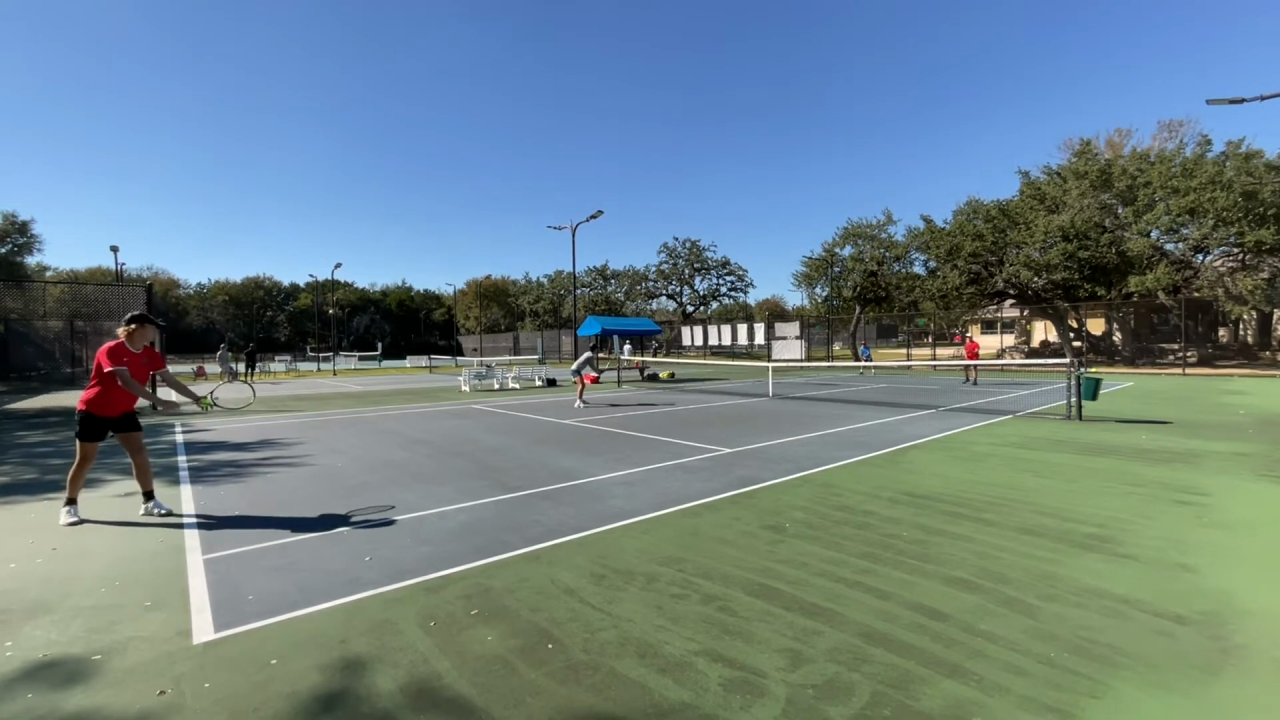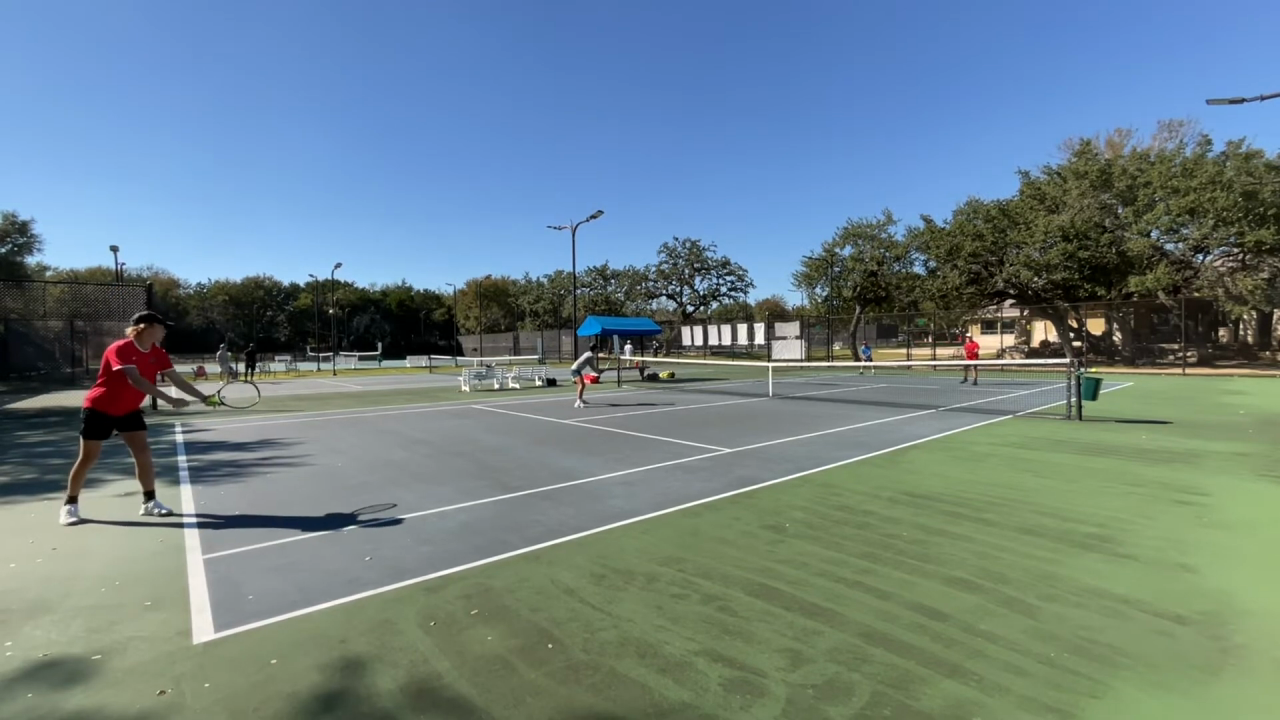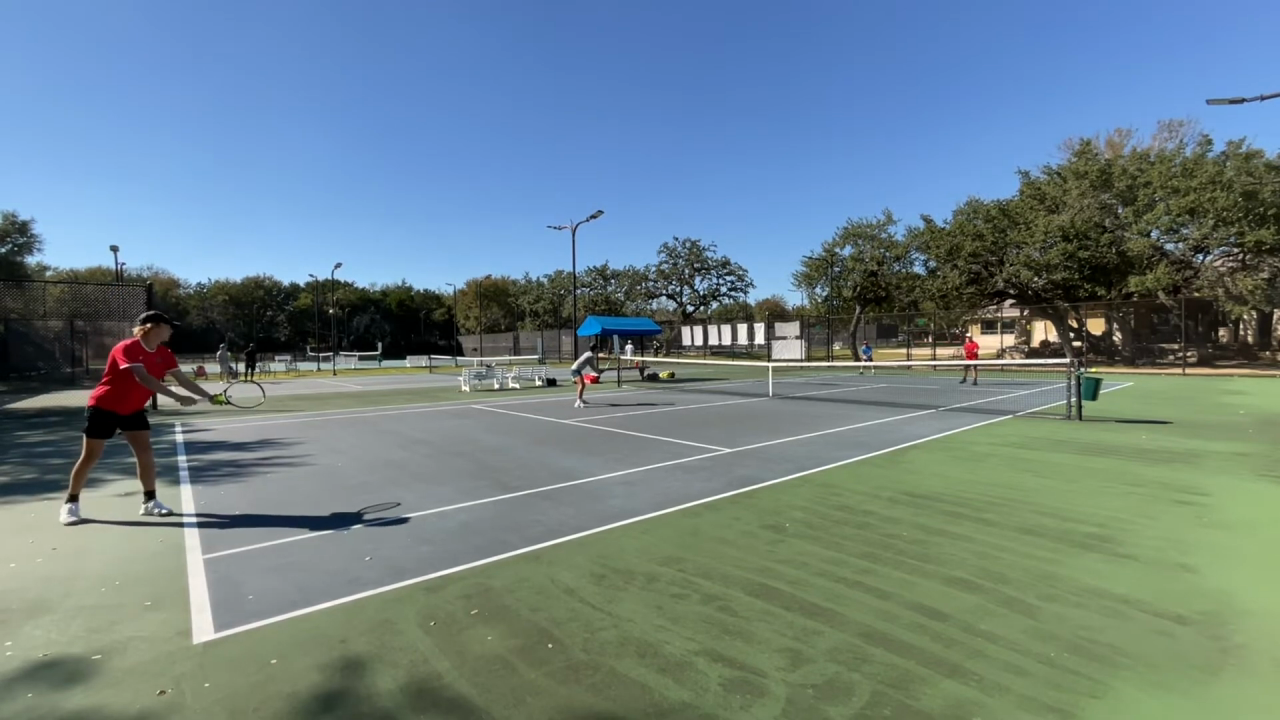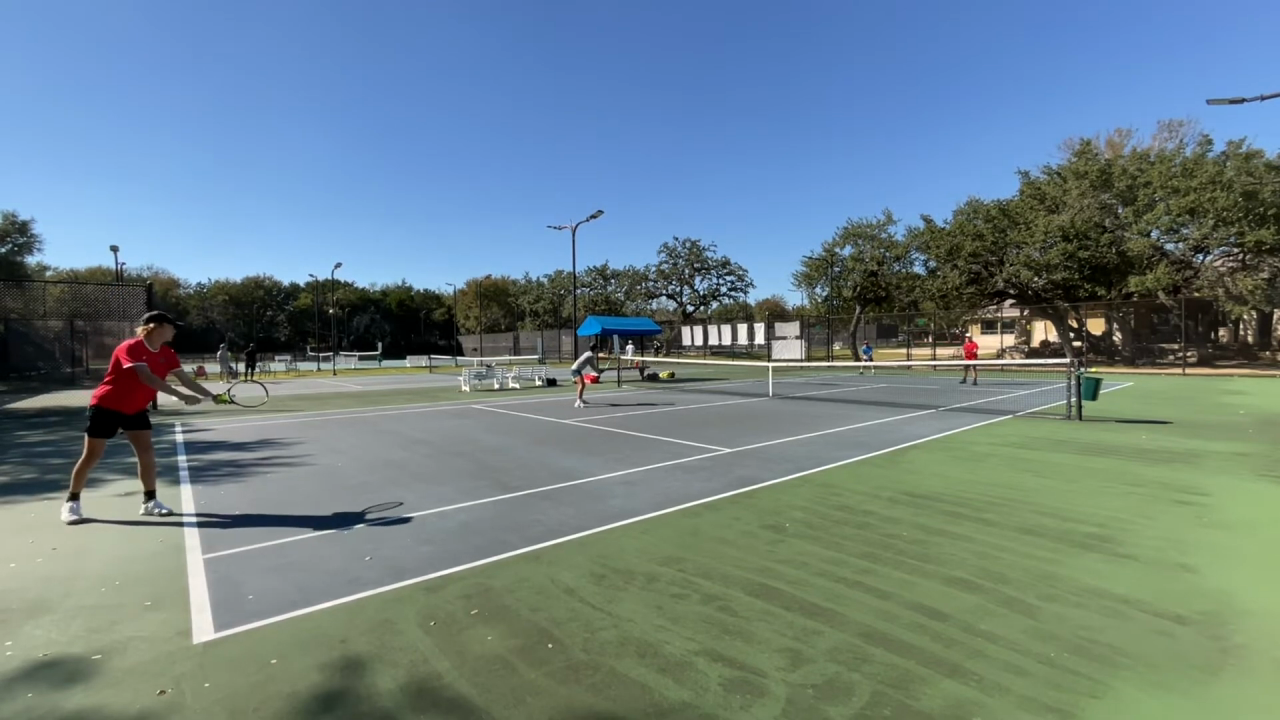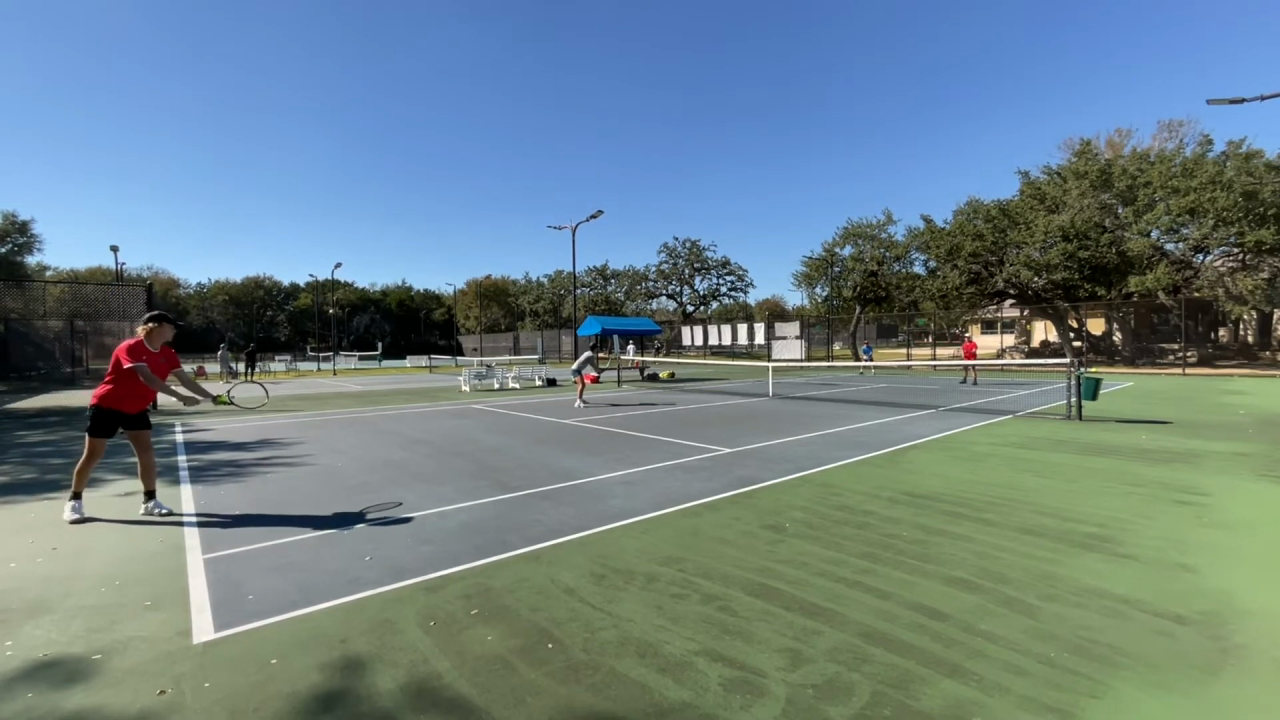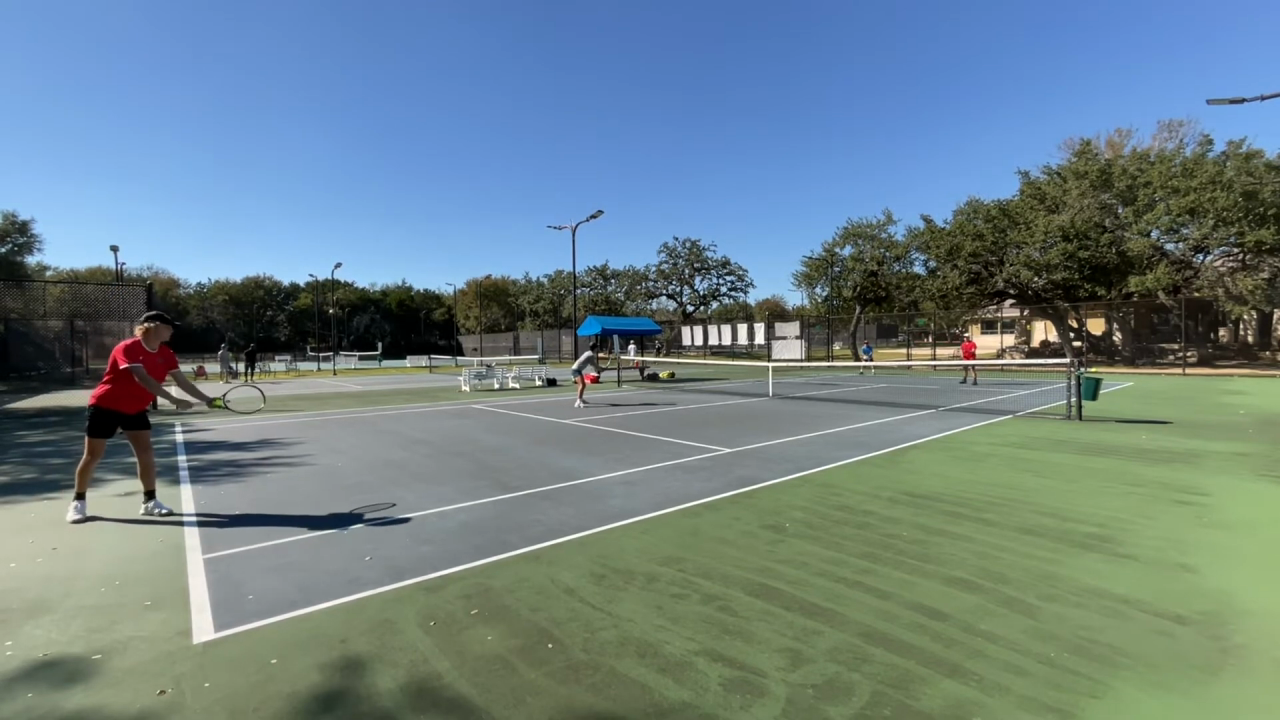
dt=0.1s
person 1, frame 1
left shoulder: (151, 355)
right shoulder: (111, 350)
left elbow: (170, 380)
right elbow: (126, 381)
left wrist: (197, 398)
right wrist: (159, 401)
left hip: (123, 412)
right hip: (93, 411)
left knee: (140, 454)
right knee: (85, 460)
left ankle: (149, 502)
right ankle: (69, 506)
person 1, frame 2
left shoulder: (158, 354)
right shoulder: (120, 349)
left elbow: (177, 380)
right elbow: (135, 380)
left wrist: (203, 397)
right wrist: (169, 400)
left hip: (128, 410)
right hip: (99, 409)
left knee: (143, 452)
right knee: (88, 458)
left ankle: (149, 502)
right ankle: (70, 505)
person 1, frame 3
left shoulder: (164, 354)
right shoulder: (127, 348)
left elbow: (183, 380)
right elbow: (144, 378)
left wrist: (209, 397)
right wrist: (178, 398)
left hip: (133, 409)
right hip: (104, 407)
left knee: (145, 453)
right knee: (90, 456)
left ankle: (150, 502)
right ankle: (71, 503)
person 1, frame 4
left shoulder: (167, 354)
right shoulder: (130, 348)
left elbow: (185, 379)
right elbow: (147, 377)
left wrist: (211, 396)
right wrist: (181, 396)
left hip: (135, 409)
right hip: (105, 407)
left knee: (147, 453)
right knee: (92, 455)
left ankle: (150, 501)
right ankle: (72, 502)
person 1, frame 5
left shoulder: (168, 354)
right shoulder: (130, 348)
left elbow: (186, 380)
right elbow: (147, 378)
left wrist: (211, 397)
right wrist: (180, 397)
left hip: (136, 409)
right hip: (106, 406)
left knee: (147, 453)
right knee: (93, 455)
left ankle: (150, 501)
right ankle: (74, 501)
person 1, frame 6
left shoulder: (166, 354)
right shoulder: (127, 348)
left elbow: (183, 381)
right elbow: (142, 379)
left wrist: (207, 400)
right wrist: (174, 400)
left hip: (135, 410)
right hip: (105, 406)
left knee: (146, 453)
right knee: (92, 455)
left ankle: (149, 501)
right ankle: (78, 501)
